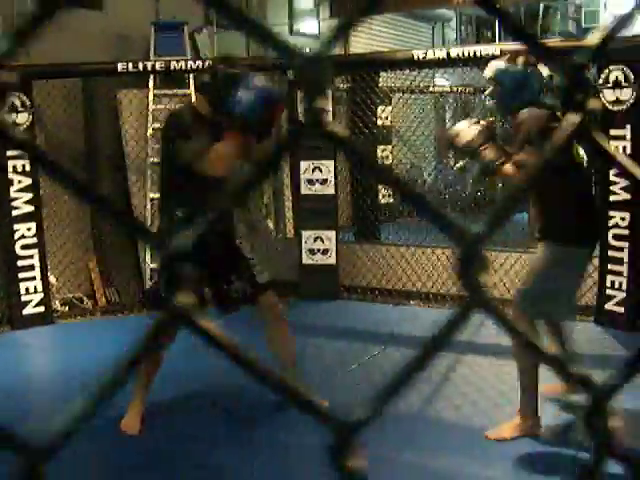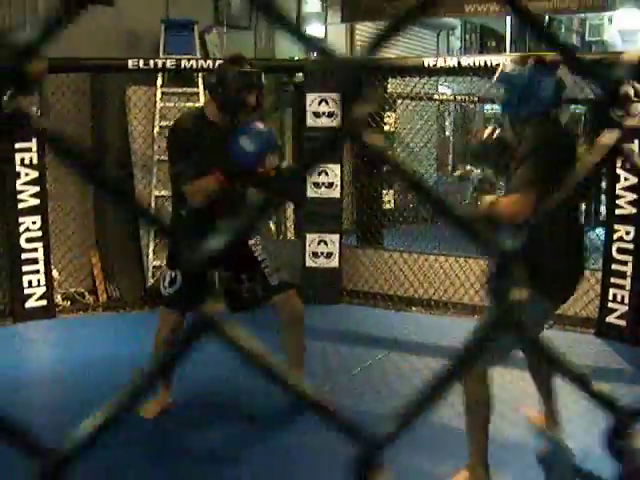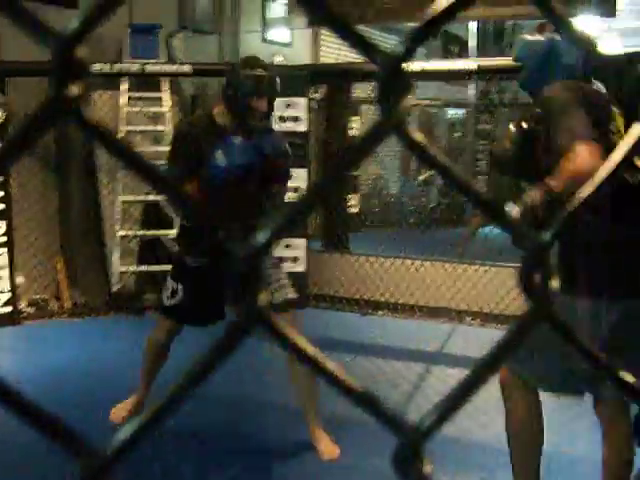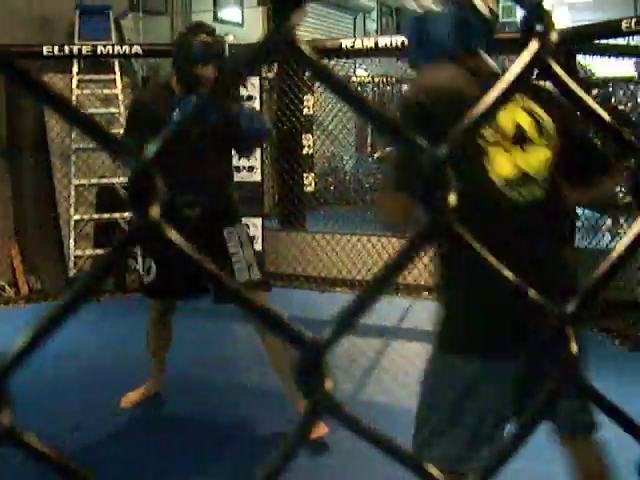
dt=0.5s
person 1, frame 1
left shoulder: (532, 119)
right shoulder: (534, 118)
left elbow: (520, 175)
left wrist: (485, 149)
right wrist: (485, 140)
left hip: (568, 232)
right hip: (566, 226)
left knee: (521, 315)
right knee: (544, 306)
left ankle: (528, 416)
person 1, frame 2
left shoulder: (539, 137)
right shoulder: (554, 134)
left elbow: (519, 207)
left wrist: (487, 206)
left hip: (545, 269)
right hip: (559, 261)
right knee: (528, 335)
right ankle: (550, 416)
person 1, frame 3
left shoulder: (561, 96)
left elbow: (583, 166)
left wrist: (536, 198)
right wrist: (527, 152)
left hip: (590, 277)
left knee: (516, 381)
person 1, frame 4
left shoulder: (431, 93)
right shoulder: (541, 97)
left elbow: (397, 207)
right elbow: (603, 180)
left hip: (478, 319)
right hip: (554, 302)
right knee: (573, 428)
person 2, frame 1
left shoulder: (220, 120)
right shoulder: (182, 122)
left elbow: (257, 155)
right elbow: (218, 166)
left wrist: (265, 123)
right wrist: (243, 125)
left hip: (221, 233)
left knee: (273, 309)
right knee: (165, 329)
right ankle: (137, 403)
person 2, frame 2
left shoulder: (238, 126)
right shoulder: (187, 129)
right elbow: (196, 195)
left wrist: (260, 168)
right wrist: (230, 168)
right hip: (193, 236)
left knee: (291, 308)
right knee: (168, 327)
right ankle: (163, 392)
person 2, frame 3
left shoulder: (261, 135)
right shoulder: (193, 132)
left elbow: (275, 195)
left wrist: (277, 167)
right wrist: (212, 176)
right hip: (199, 248)
right knee: (161, 335)
left ankle: (314, 427)
right ankle: (141, 396)
person 2, frame 4
left shoulder: (223, 97)
right shoulder: (149, 103)
left elbow: (243, 146)
left wrist: (251, 131)
right wrist: (170, 136)
left hip: (218, 217)
right hip: (168, 221)
left knee: (261, 309)
right knee: (159, 309)
left ankle: (302, 403)
right ankle: (157, 380)
